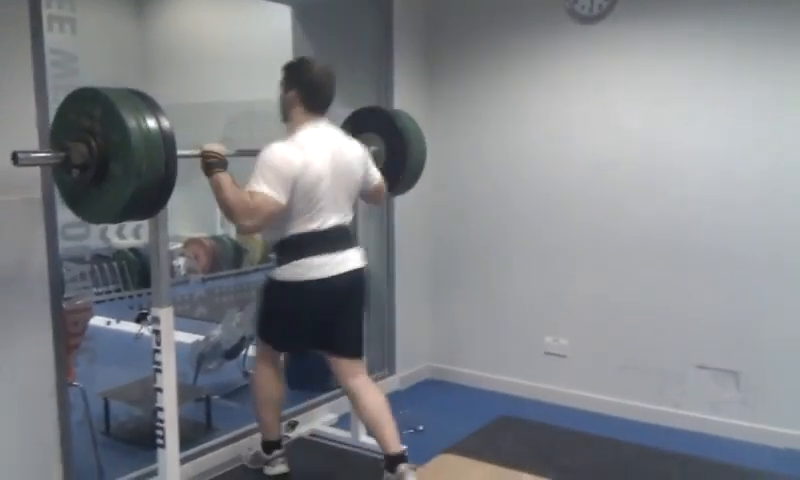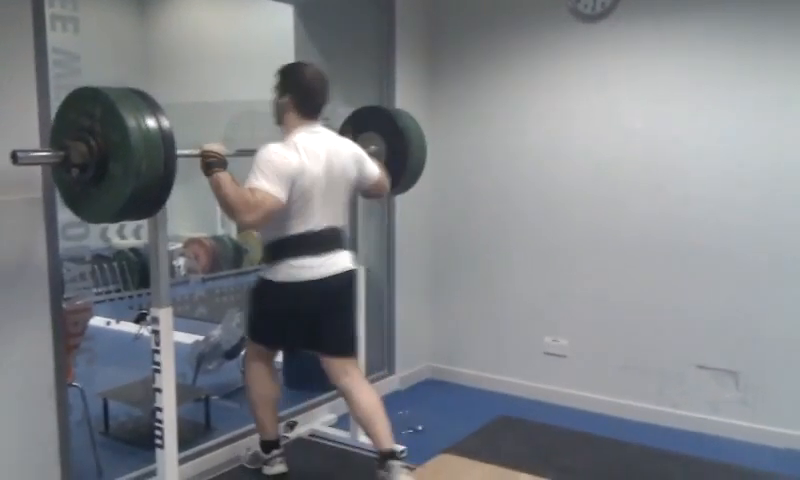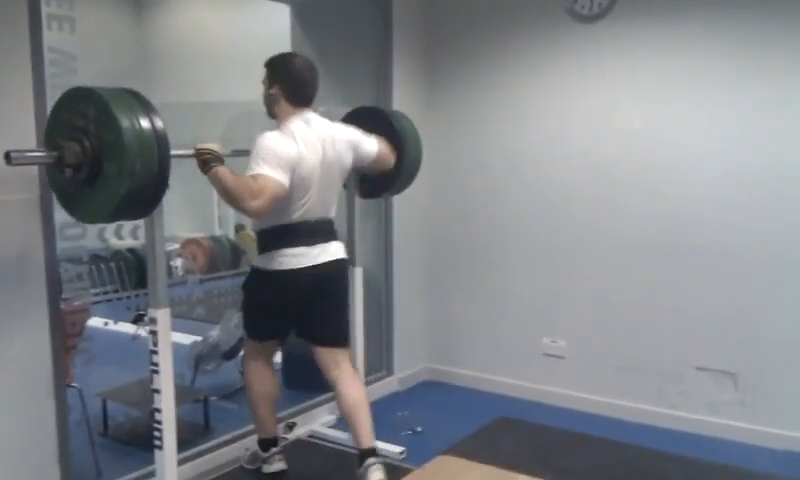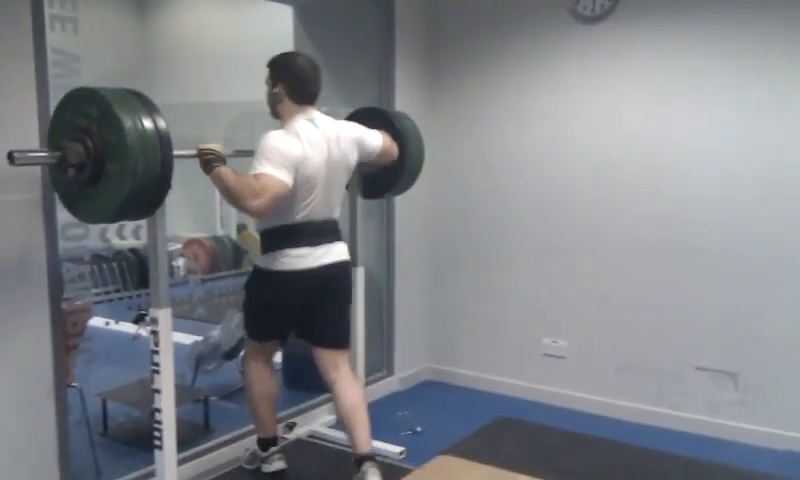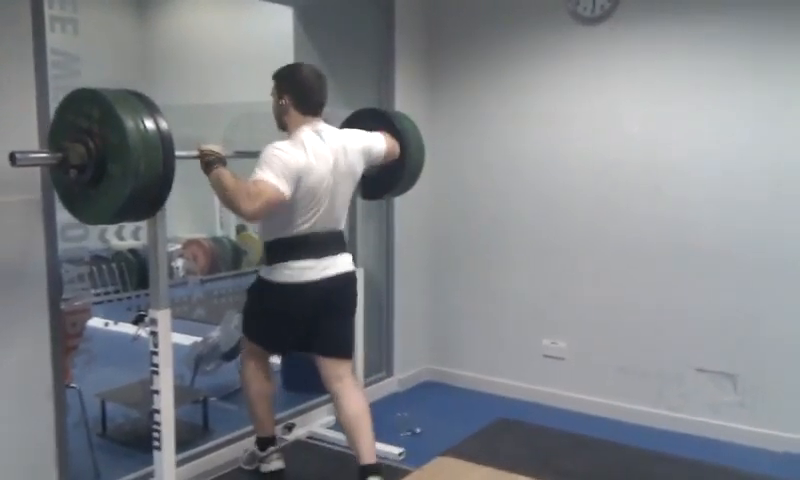
dt=0.1s
person 1, frame 1
left shoulder: (282, 154)
right shoulder: (352, 147)
left elbow: (248, 218)
right elbow: (378, 193)
left wrist: (217, 170)
left hip: (299, 279)
right hip: (348, 270)
left knee: (267, 359)
right knee: (354, 376)
person 1, frame 2
left shoulder: (279, 155)
right shoulder: (347, 148)
left elbow: (249, 214)
right elbow: (382, 186)
left wrist: (216, 168)
left hip: (290, 279)
right hip: (338, 272)
left knee: (258, 358)
right knee: (347, 374)
person 1, frame 3
left shoulder: (276, 143)
right shoulder: (342, 135)
left elbow: (255, 201)
right elbow: (387, 158)
left wrist: (213, 165)
left hip: (282, 269)
right hip: (331, 262)
left knee: (257, 355)
right knee: (338, 365)
person 1, frame 4
left shoulder: (280, 142)
right shoulder: (346, 133)
left elbow: (256, 200)
right elbow: (391, 150)
left wrist: (215, 165)
left hip: (285, 269)
right hip: (334, 264)
left knee: (257, 355)
right knee: (337, 367)
person 1, frame 5
left shoulder: (286, 153)
right shoulder: (351, 142)
left elbow: (251, 205)
right elbow: (394, 148)
left wrist: (214, 166)
left hip: (288, 280)
right hip: (338, 275)
left knee: (254, 357)
right knee: (341, 379)
